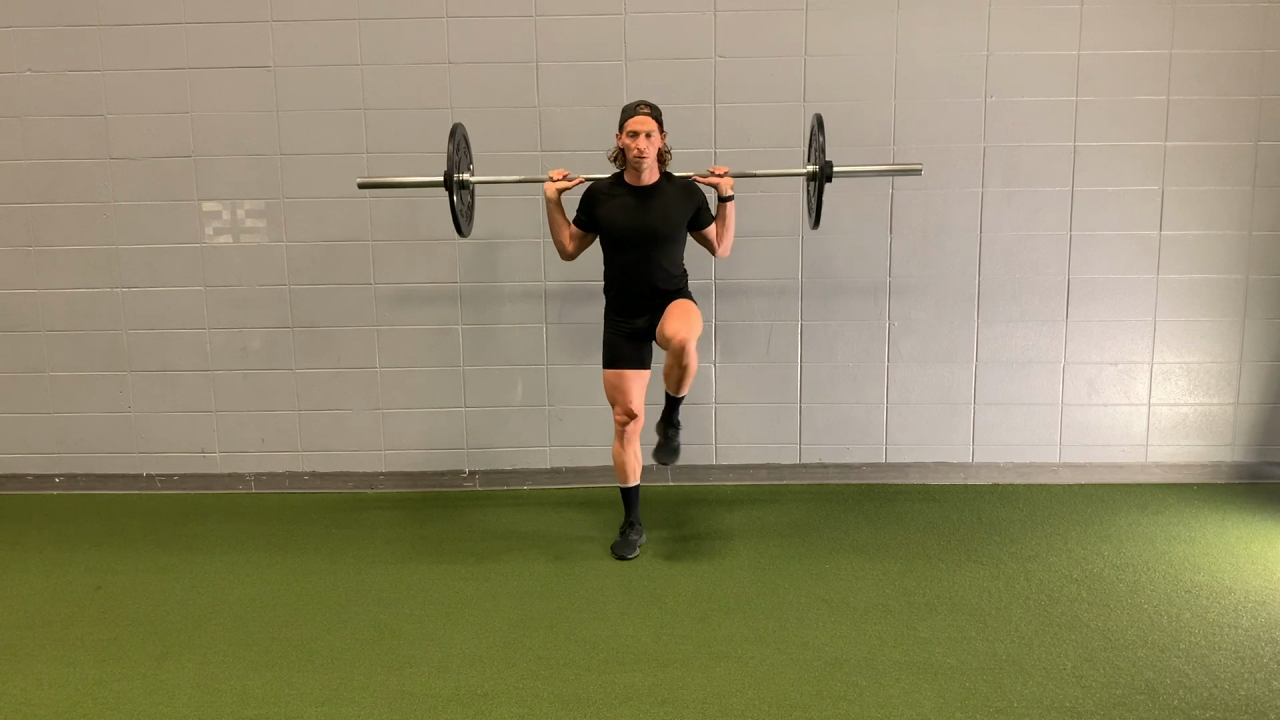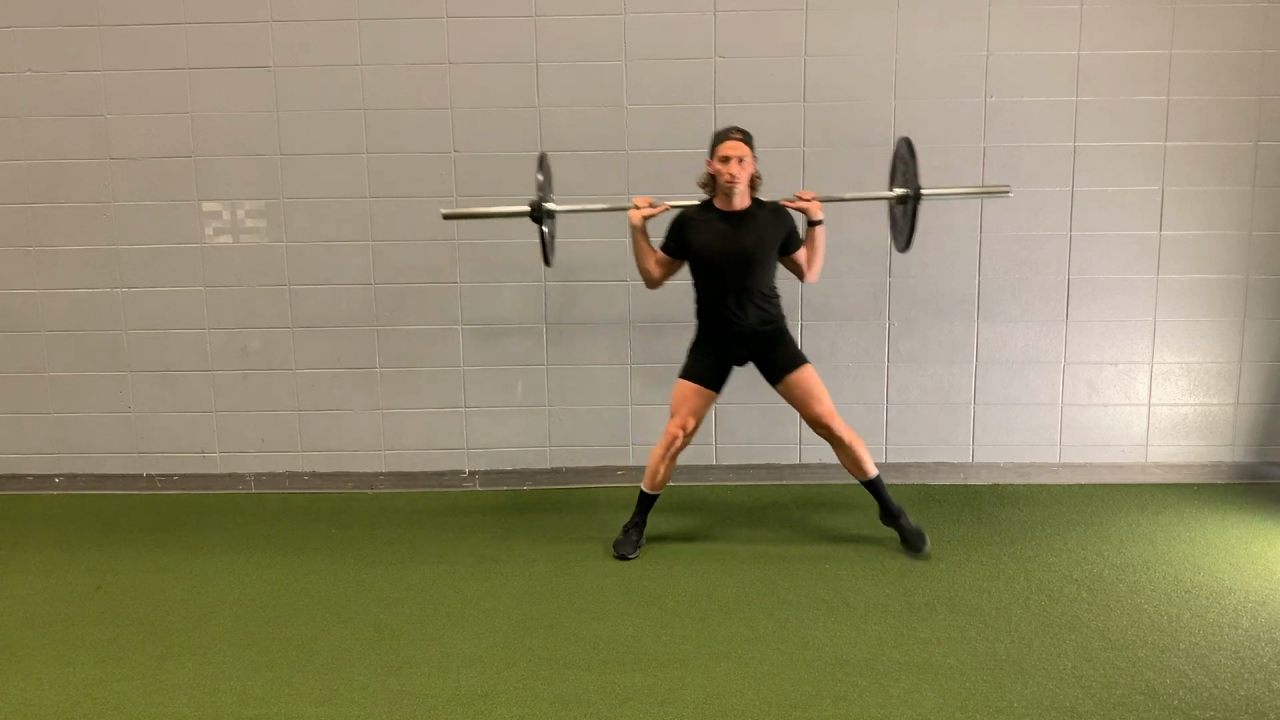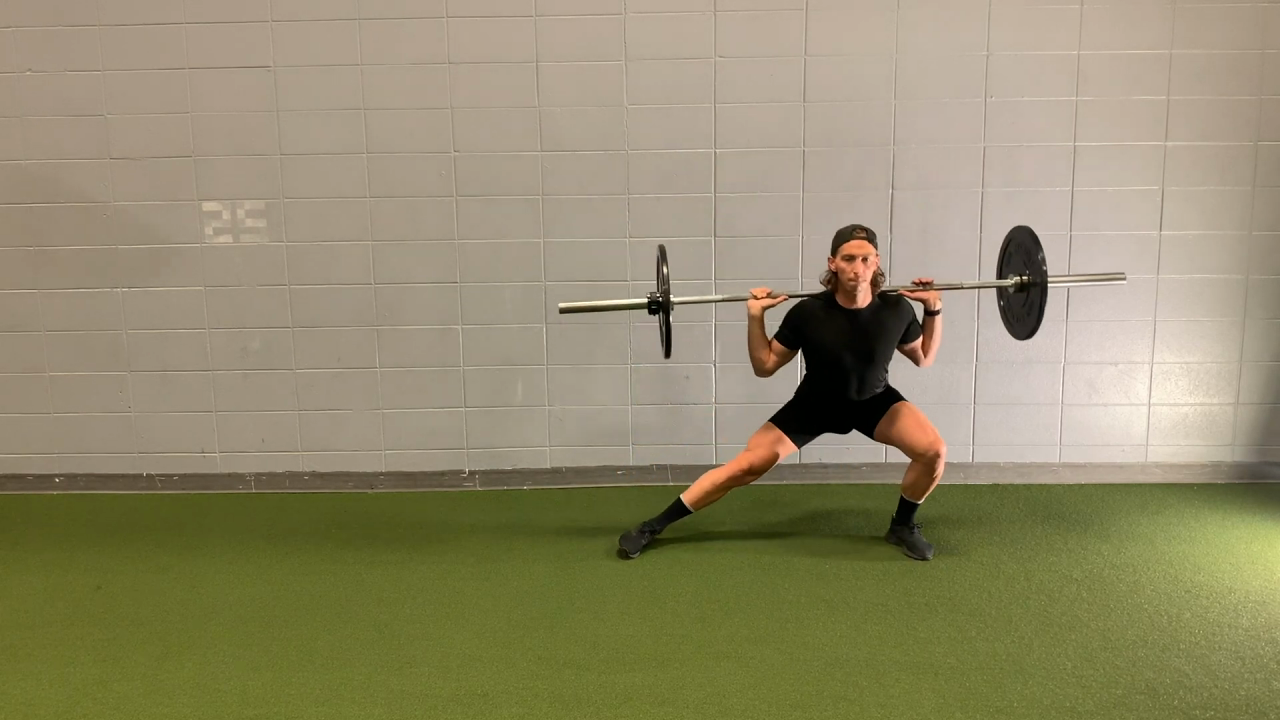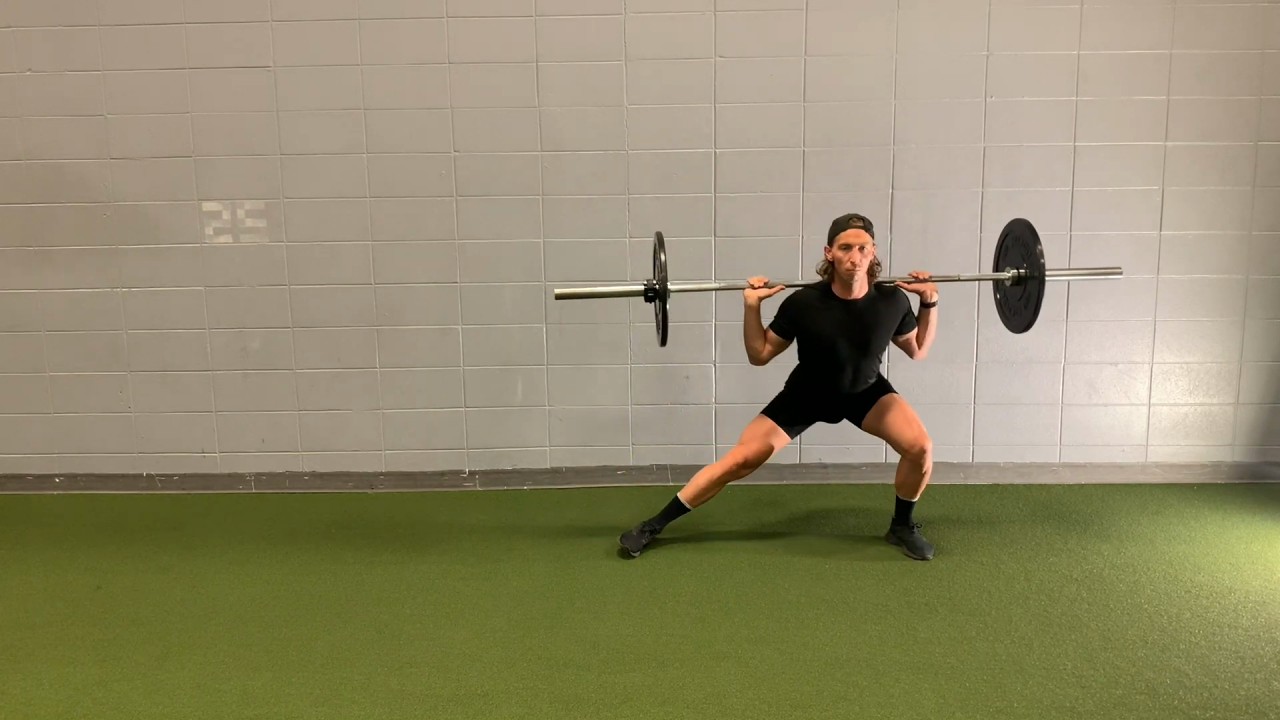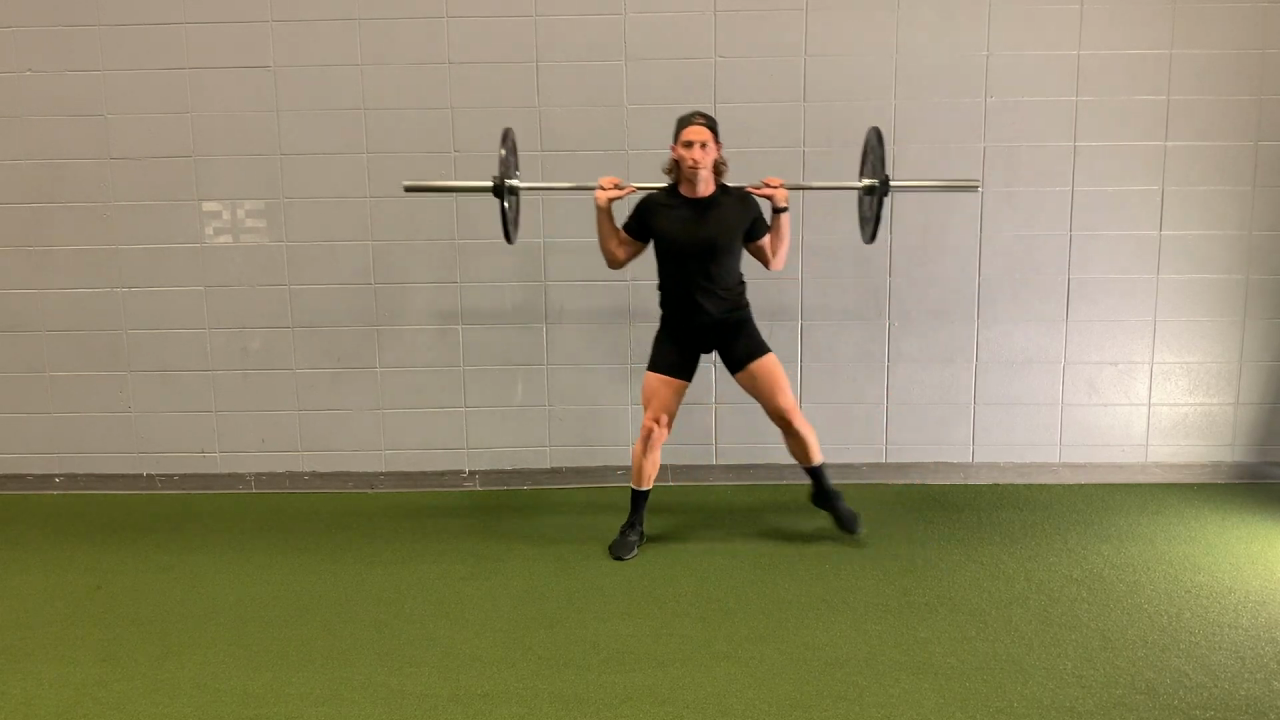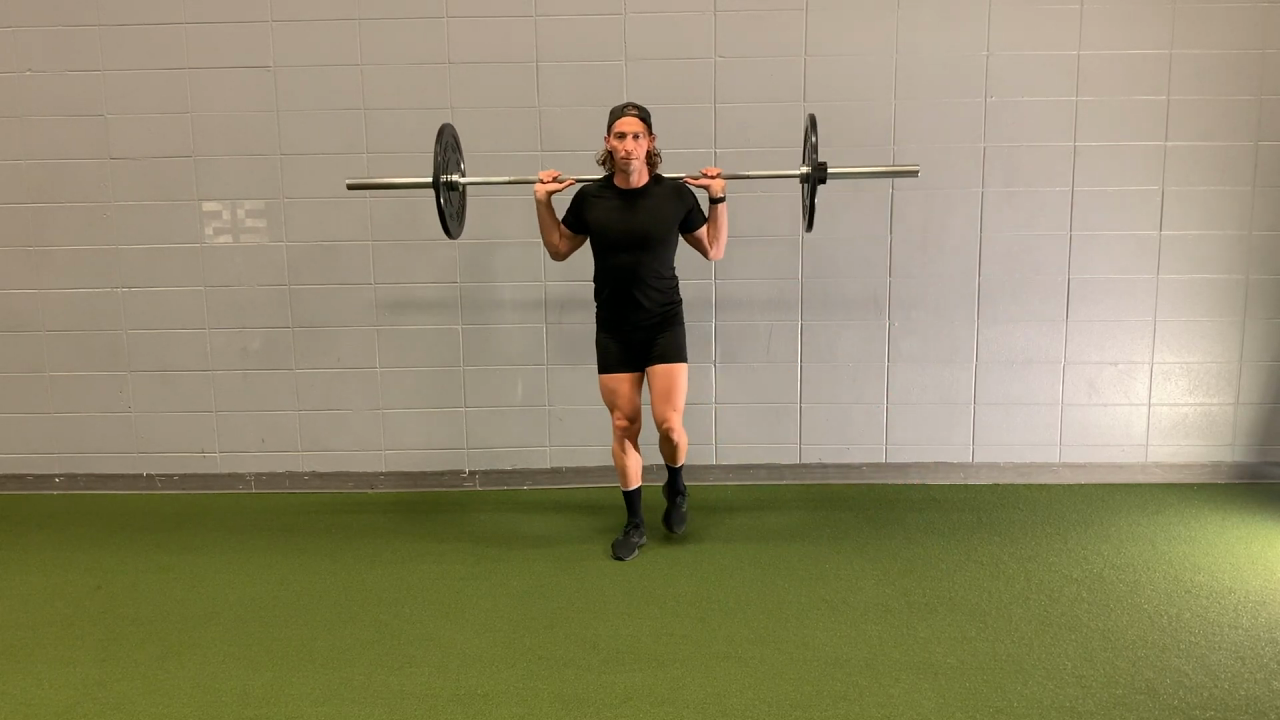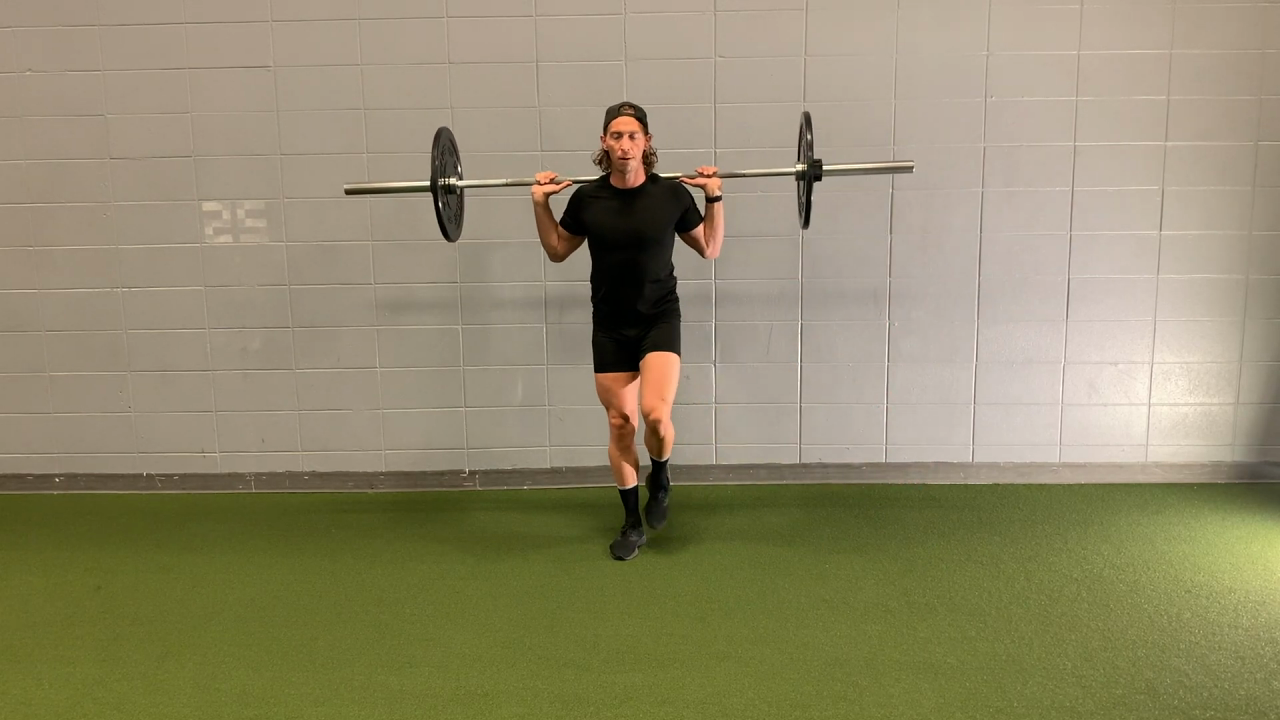
dt=0.7s
person 1, frame 1
left shoulder: (685, 192)
right shoulder: (599, 195)
left elbow: (720, 247)
right elbow: (569, 249)
left wrist: (726, 197)
right wrist: (552, 201)
left hip: (671, 300)
right hip: (622, 317)
left knee: (682, 340)
right knee: (625, 421)
left ankle: (671, 420)
right ankle: (632, 523)
person 1, frame 2
left shoulder: (778, 217)
right shoulder: (692, 222)
left elbow: (808, 272)
right elbow: (654, 278)
left wrist: (814, 222)
right wrist: (638, 230)
left hip: (769, 336)
right hip: (716, 340)
left knee: (827, 423)
right knee: (676, 433)
left ankle: (891, 512)
right ankle: (636, 525)
person 1, frame 3
left shoulder: (896, 309)
right shoulder: (808, 313)
left elbow: (923, 358)
right elbow: (764, 366)
left wrist: (934, 311)
right wrist: (755, 318)
left hip: (873, 400)
right hip: (813, 405)
left knee: (933, 450)
right knee: (745, 466)
left ankle: (902, 526)
right ankle: (653, 526)
person 1, frame 4
left shoulder: (892, 301)
right shoulder: (804, 303)
left elbow: (917, 350)
right elbow: (760, 355)
left wrist: (930, 302)
right wrist: (752, 307)
left hip: (865, 391)
right hip: (805, 395)
left knee: (919, 446)
right knee: (740, 460)
left ankle: (902, 526)
right ankle: (654, 524)
person 1, frame 5
left shoulder: (739, 203)
right shoulder: (654, 206)
left elbow: (773, 260)
right elbow: (616, 258)
left wrist: (780, 209)
right wrist: (603, 209)
left hip: (734, 323)
right hip: (677, 329)
left knee: (787, 412)
right knee: (653, 427)
left ankle: (824, 490)
right ankle: (634, 523)
person 1, frame 6
left shoulder: (676, 195)
right shoulder: (589, 198)
left elbow: (713, 250)
right elbow: (558, 250)
left wrist: (718, 198)
right wrist: (542, 201)
left hip: (664, 322)
right hip: (613, 328)
left knee: (669, 423)
right knee: (624, 425)
left ankle: (676, 488)
right ankle: (634, 523)
person 1, frame 7
left shoulder: (672, 194)
right shoulder: (586, 198)
left elbow: (709, 249)
right elbow: (557, 251)
left wrist: (714, 197)
right wrist: (540, 203)
left hip: (660, 318)
right hip: (609, 326)
left knee: (656, 414)
right knee: (620, 425)
left ankle: (660, 479)
right ankle: (631, 522)
